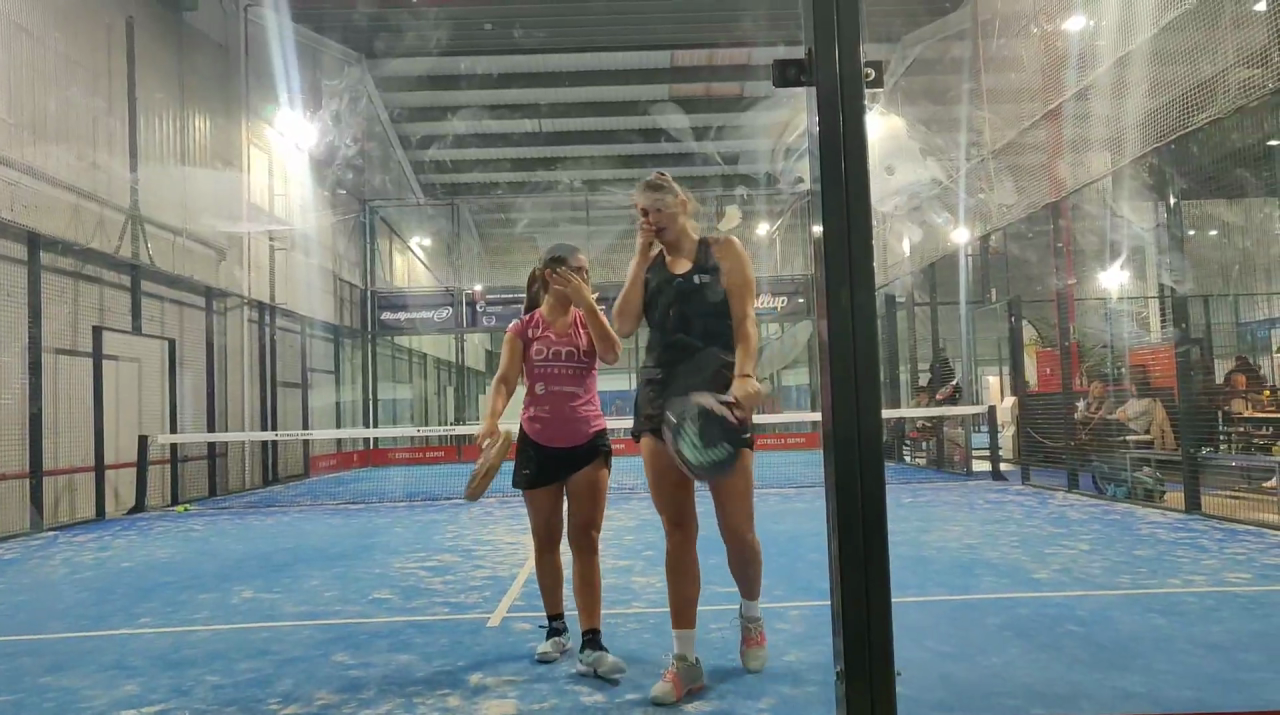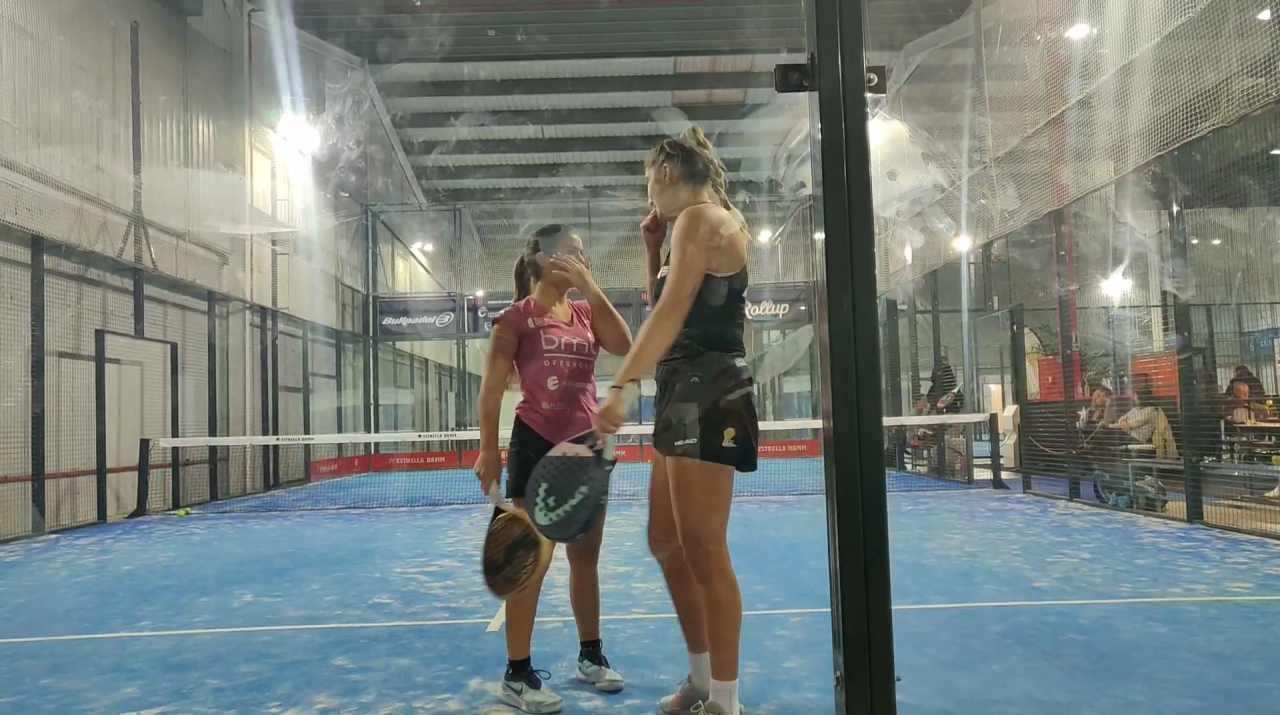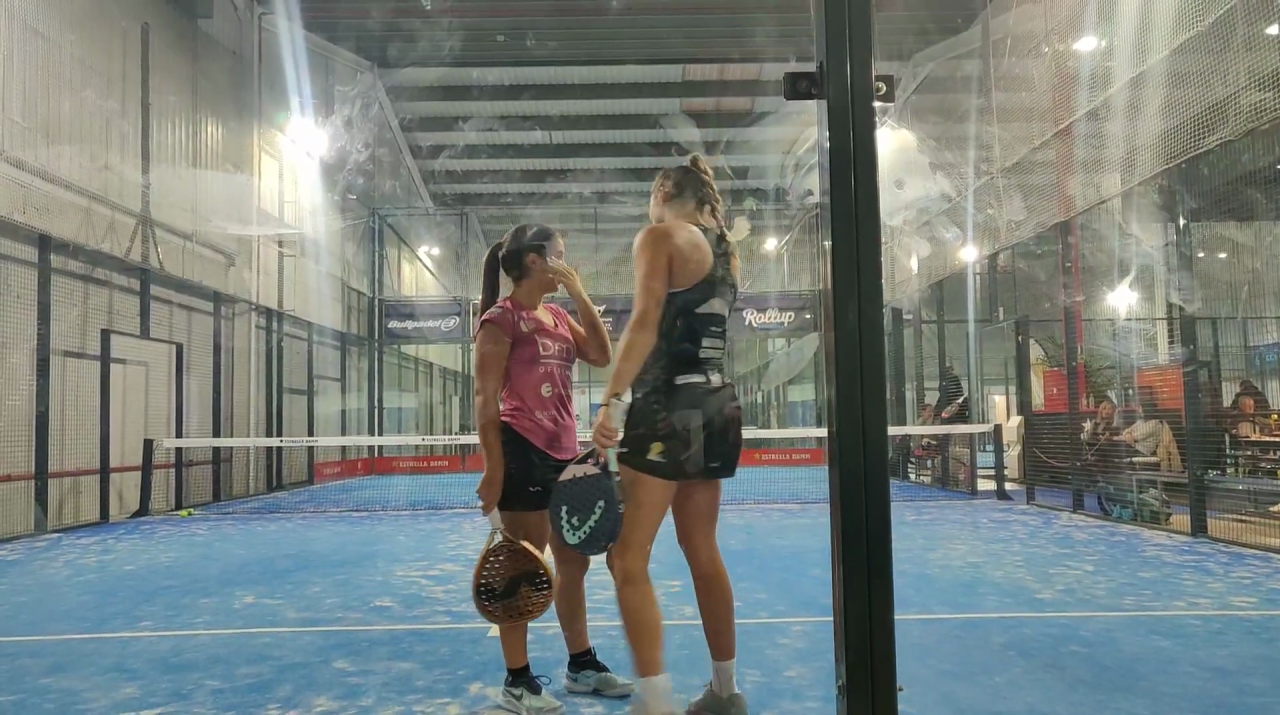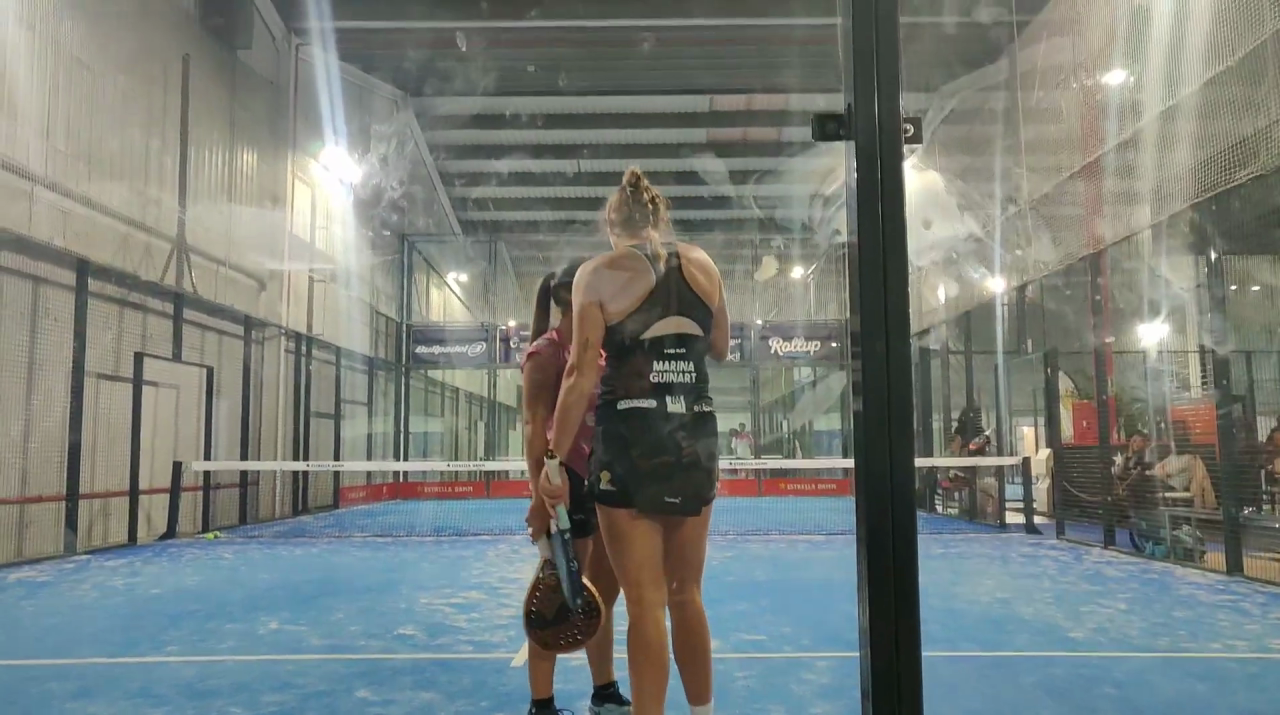
dt=1s
person 1, frame 1
left shoulder: (724, 250)
right shoulder: (646, 263)
left elbow: (745, 320)
right elbow: (623, 326)
left wrist: (745, 375)
right wrist: (642, 255)
left hip: (718, 395)
right hip: (659, 398)
left knee: (737, 527)
right knee: (678, 529)
left ankle: (751, 617)
right ankle: (685, 660)
person 1, frame 2
left shoulder: (700, 218)
right shoulder: (691, 228)
left elbow: (671, 311)
right elbow: (663, 312)
left wrist: (619, 386)
right wrist: (652, 247)
left hip: (707, 398)
right hip: (681, 400)
left knee: (704, 552)
right knee: (666, 544)
person 1, frame 3
left shoulder: (658, 237)
right shoulder: (723, 250)
left elbow: (645, 325)
left wrist: (610, 401)
left hip: (668, 407)
right hip: (711, 406)
left knee: (627, 560)
right knee: (703, 553)
person 1, frame 4
left shoulder: (599, 273)
right shoulder: (702, 264)
left elbow: (581, 373)
left wrist: (555, 458)
left hip: (630, 442)
right hip: (695, 439)
left knee: (645, 603)
right knee: (686, 596)
person 2, frame 1
left shoulder: (589, 320)
right shoulder: (522, 329)
left elbow: (612, 355)
right elbow: (505, 379)
left wrist: (587, 302)
right wrist: (491, 419)
left hip: (589, 442)
right hip: (539, 445)
left knee: (586, 540)
right knee: (546, 542)
left ankle: (592, 644)
right ankle: (556, 628)
person 2, frame 2
left shoulder: (585, 311)
right shoulder: (517, 318)
left elbow: (622, 345)
right elbow: (492, 388)
left wrist: (591, 288)
right wrist: (488, 449)
right hip: (538, 444)
left knee: (586, 556)
left ankle: (591, 656)
right ankle: (517, 674)
person 2, frame 3
left shoulder: (557, 316)
right shoulder: (501, 319)
left elbow: (601, 355)
right elbow: (486, 398)
left wrist: (581, 296)
right wrist: (494, 468)
left hip: (564, 453)
right hip: (525, 454)
left knee: (573, 563)
left ankle: (581, 664)
person 2, frame 4
left shoulder: (600, 349)
right shoulder: (547, 351)
right elbow: (535, 427)
right wrist: (541, 495)
right hip: (568, 484)
left knee: (603, 595)
